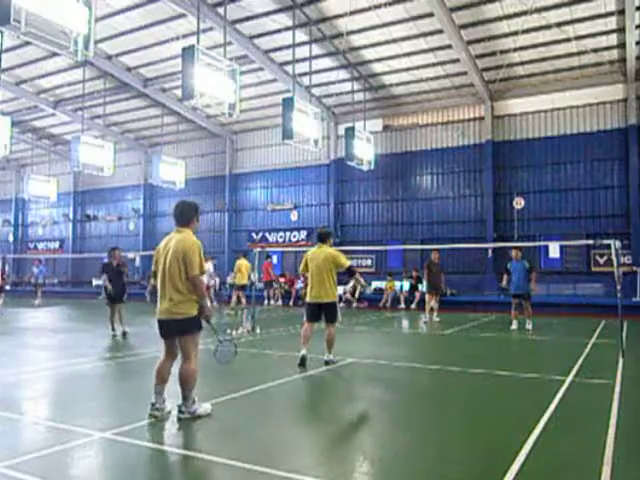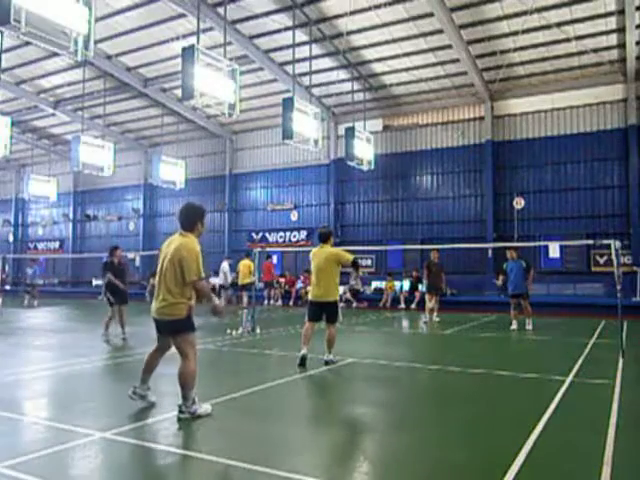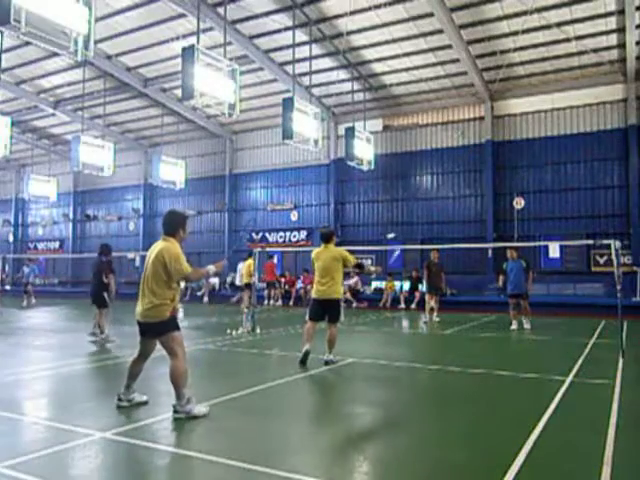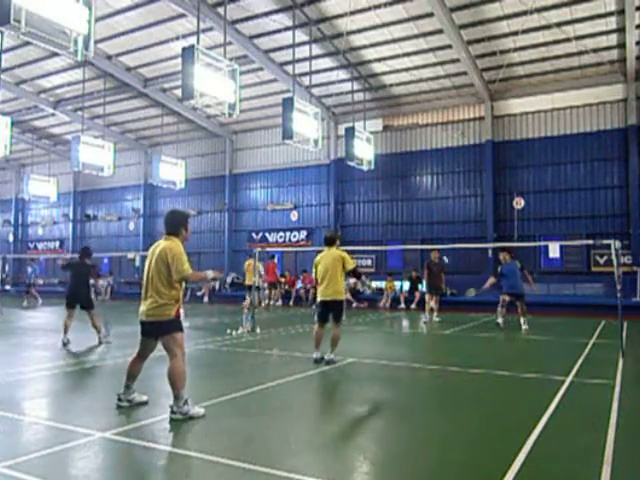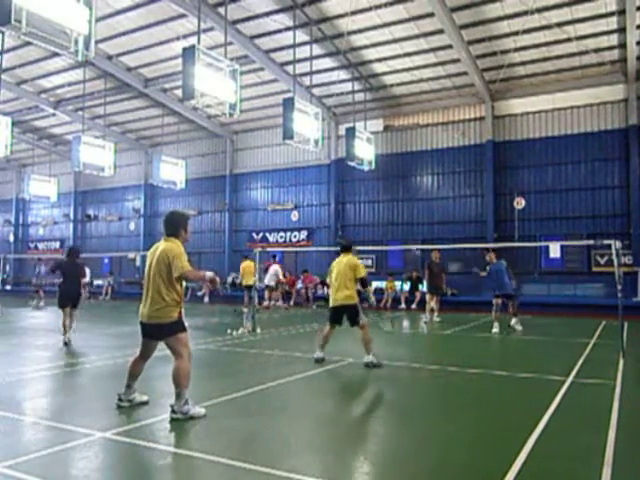
dt=0.4s
person 1, frame 1
left shoulder: (164, 242)
right shoulder: (192, 243)
left elbow: (155, 275)
right elbow: (195, 279)
right wrist: (205, 304)
left hip: (165, 310)
right hip: (186, 310)
left knee: (169, 356)
right knee: (190, 358)
left ankle: (158, 404)
right ankle: (188, 406)
person 1, frame 2
left shoulder: (170, 241)
right shoulder: (190, 247)
right elbow: (197, 283)
right wrist: (214, 302)
left hip: (160, 308)
right hip: (177, 310)
left knee: (161, 348)
right knee: (189, 356)
left ankle: (141, 389)
right ankle: (188, 406)
person 1, frame 3
left shoulder: (157, 246)
right shoulder: (171, 249)
right elbow: (190, 276)
right wrist: (212, 269)
left hip: (146, 311)
right hip: (161, 312)
left knee: (143, 354)
right knee: (178, 355)
left ankle: (126, 395)
right ankle: (183, 405)
person 1, frame 4
left shoulder: (157, 246)
right shoulder: (174, 248)
right elbow: (188, 277)
right wrist: (209, 274)
left hip: (148, 311)
right hip: (165, 312)
left knee: (142, 354)
right knee: (177, 356)
left ankle: (126, 394)
right ankle: (180, 406)
person 1, frame 5
left shoulder: (156, 247)
right shoulder: (174, 249)
right elbow: (187, 274)
right wrist: (207, 275)
left hip: (148, 313)
right hip: (167, 313)
left knee: (144, 354)
right knee: (183, 355)
left ankle: (127, 395)
right ankle: (181, 406)
person 2, frame 1
left shoulder: (309, 254)
right shoulder: (333, 253)
left elbow: (302, 272)
right elbow: (349, 269)
right wrist: (360, 280)
left hip: (312, 296)
right hip: (329, 296)
left knee: (308, 324)
right knee: (330, 326)
left ankle: (303, 351)
right ankle: (329, 356)
person 2, frame 2
left shoulder: (313, 253)
right shoulder: (335, 253)
right elbow: (353, 262)
right wrist: (357, 271)
left hip: (315, 295)
right hip: (330, 296)
left knee: (310, 324)
right knee: (331, 326)
left ankle: (304, 351)
right ankle: (328, 356)
person 2, frame 3
left shoulder: (315, 253)
right shoulder: (340, 253)
right elbow: (355, 265)
left hip: (317, 294)
right hip: (333, 295)
left knee: (311, 323)
right knee: (332, 326)
left ankle: (306, 347)
right ankle: (329, 356)
person 2, frame 4
left shoulder: (318, 258)
right shoulder: (341, 255)
right elbow: (353, 272)
left hip: (322, 296)
right hip: (337, 295)
left knee: (320, 325)
right knee: (336, 325)
left ankle: (316, 354)
right ankle: (330, 355)
person 2, frame 5
left shoulder: (335, 263)
right shoulder: (355, 262)
right elbow: (363, 281)
right wrist: (370, 295)
left hip: (335, 300)
right hip: (349, 300)
left knee: (330, 327)
right knee: (364, 327)
left ankle: (319, 354)
right ankle: (369, 358)
